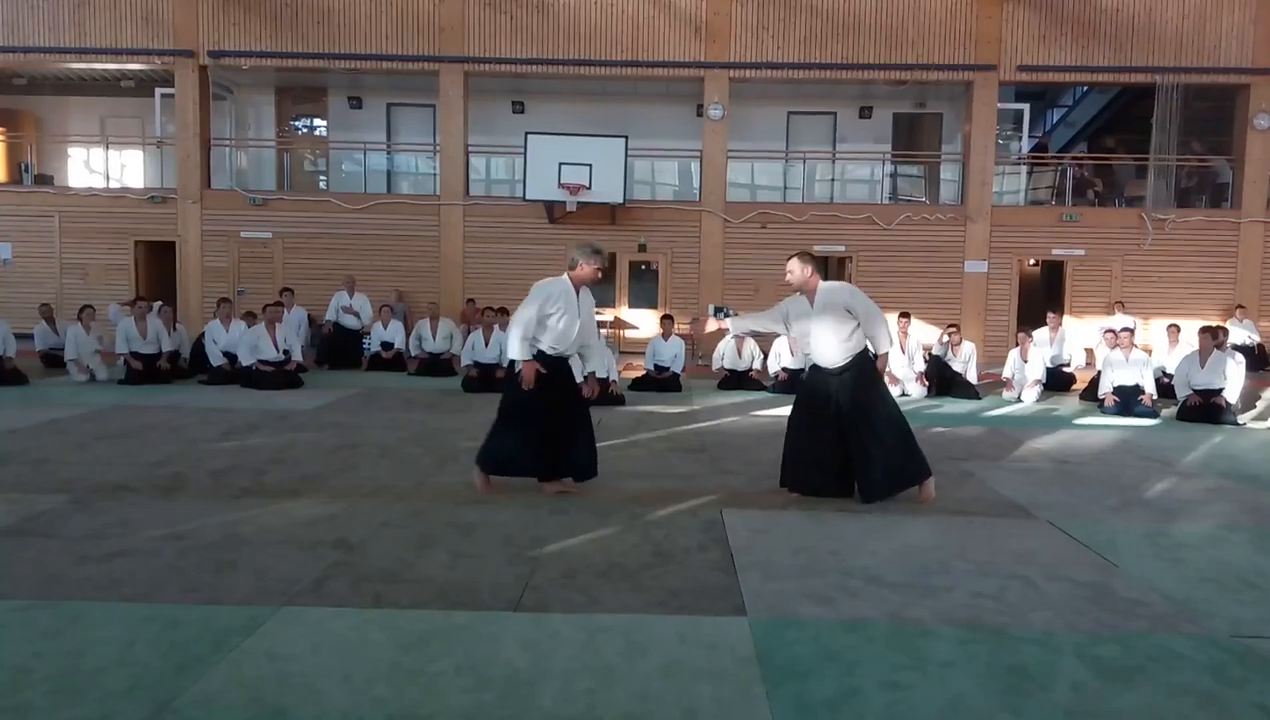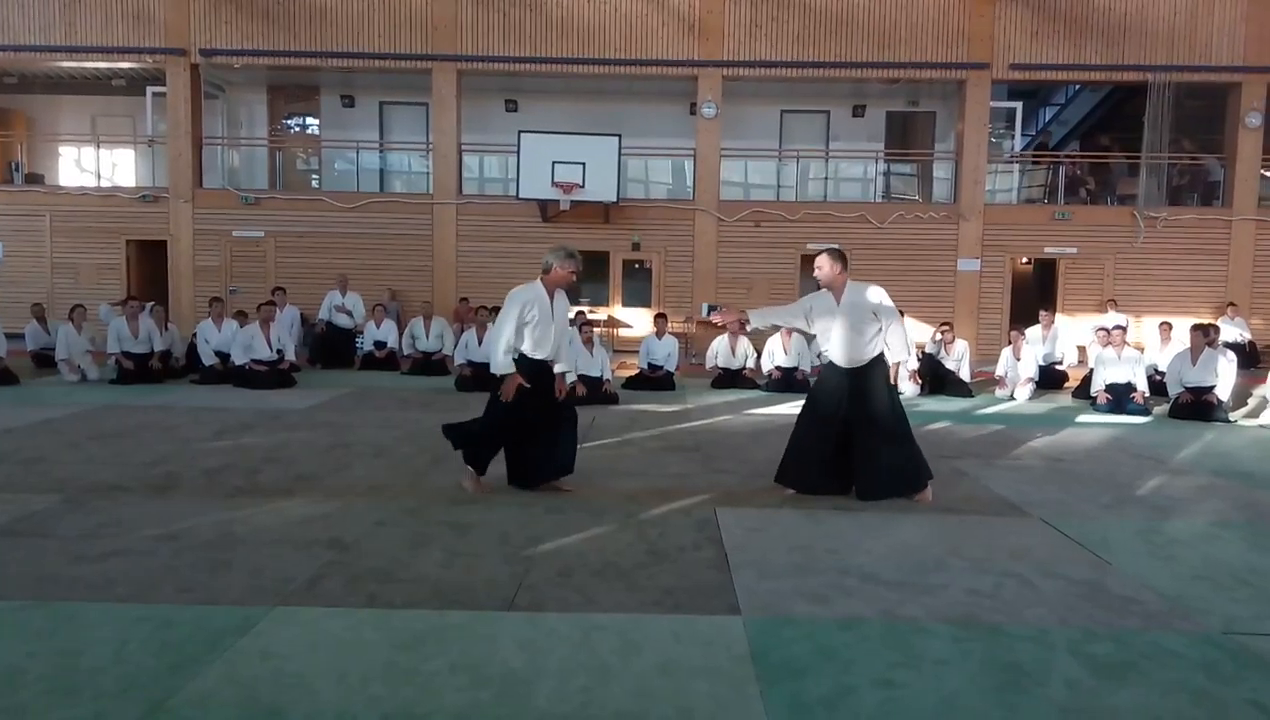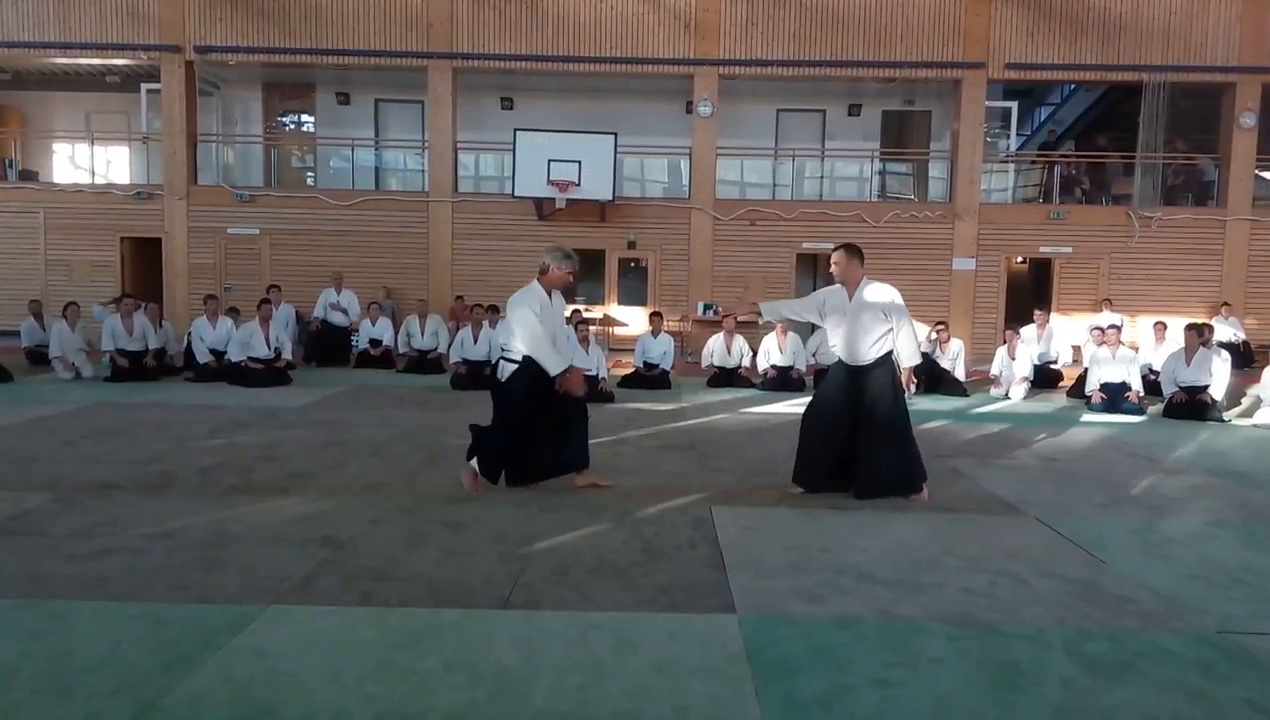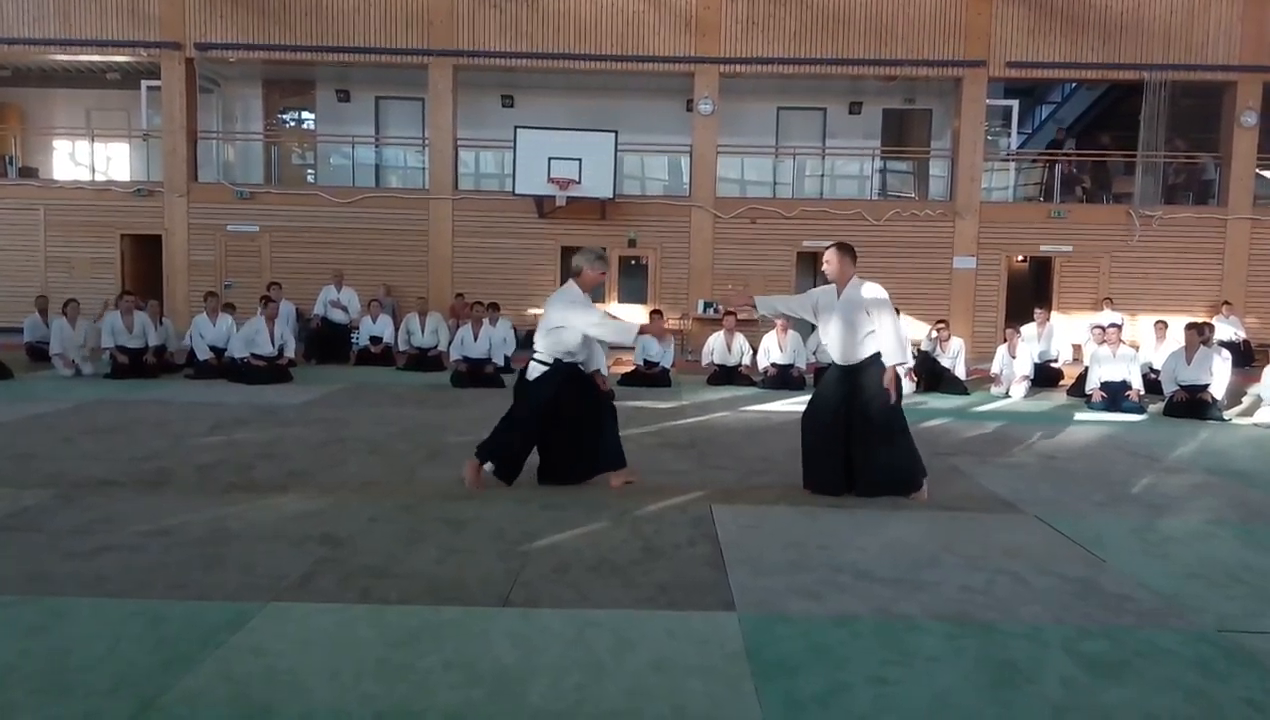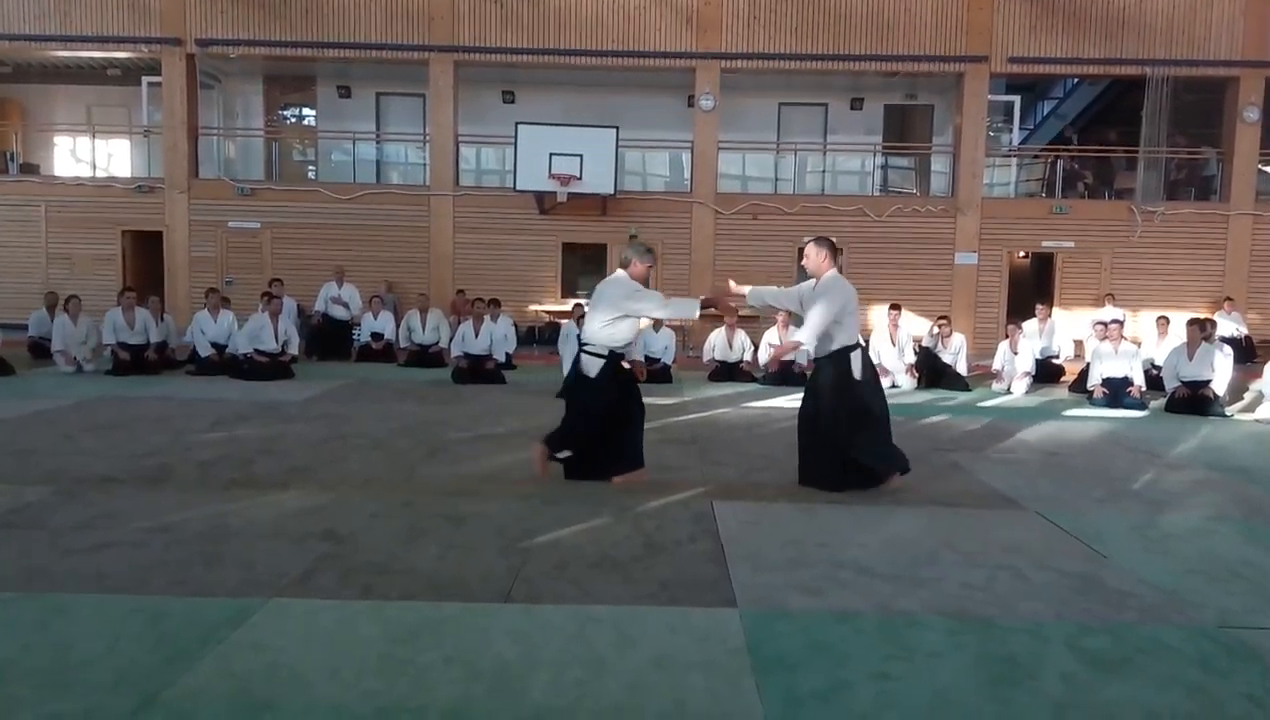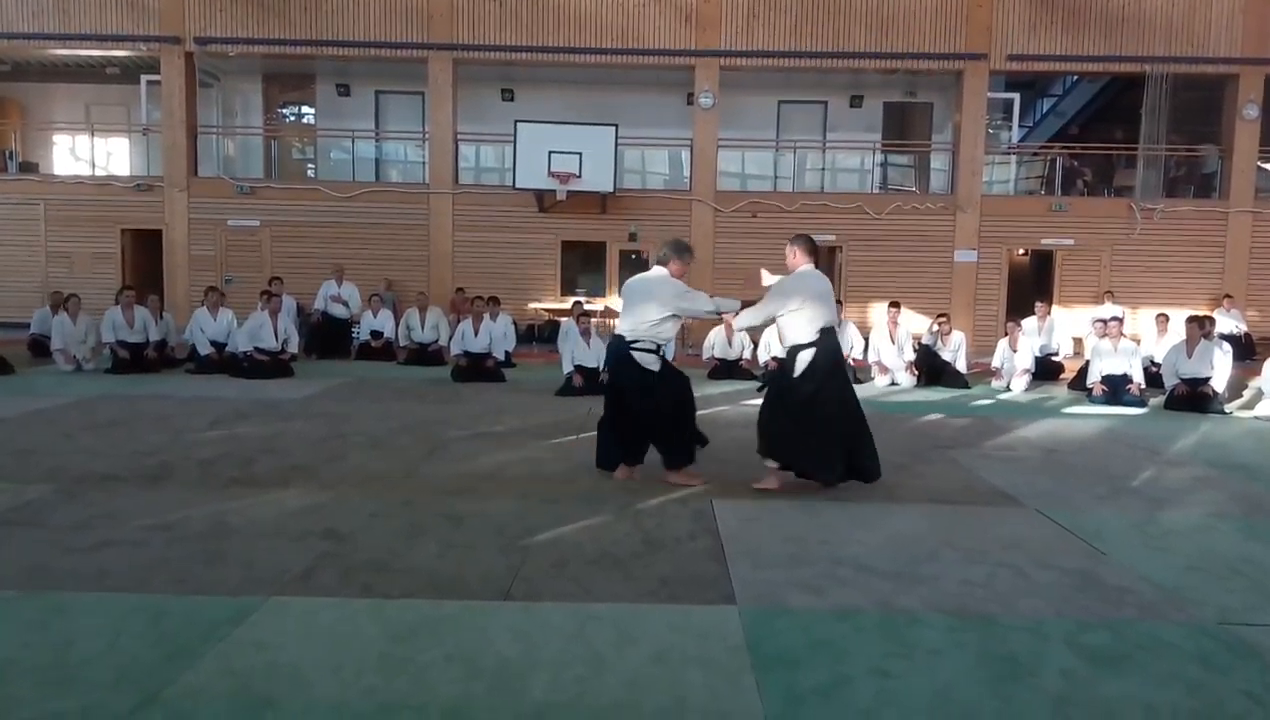
dt=0.2s
person 1, frame 1
left shoulder: (844, 292)
right shoulder: (791, 306)
left elbow: (874, 319)
right elbow: (761, 320)
left wrist: (881, 355)
right wrist: (721, 324)
left hip: (856, 370)
right hip: (822, 374)
left knee: (879, 426)
right knee: (806, 428)
left ankle: (921, 477)
right ankle: (811, 482)
person 1, frame 2
left shoulder: (871, 293)
right shoulder: (815, 302)
left elbow: (894, 326)
right elbow: (780, 315)
left wrist: (895, 362)
right wrist: (741, 316)
left hip: (871, 373)
right hip: (836, 374)
left knee: (887, 430)
right knee: (814, 426)
left ankle: (916, 483)
right ankle: (805, 481)
person 1, frame 3
left shoulder: (884, 293)
right shoulder: (828, 296)
left elbow: (904, 329)
right elbow: (794, 308)
left wrist: (907, 367)
right wrist: (754, 308)
left hip: (879, 372)
right hip: (844, 370)
left knee: (889, 431)
right knee: (820, 423)
left ankle: (912, 484)
right ankle: (812, 480)
person 1, frame 4
left shoulder: (872, 292)
right shoulder: (822, 295)
left elbow: (890, 330)
right elbow: (789, 303)
left wrist: (892, 368)
right wrist: (750, 301)
left hip: (871, 371)
right hip: (839, 371)
left knee: (885, 430)
right knee: (819, 423)
left ankle: (913, 482)
right ankle: (827, 480)
person 1, frame 5
left shoulder: (838, 287)
right shoulder: (811, 288)
left elbow: (820, 319)
right elbow: (780, 296)
left wrist: (791, 344)
right wrist: (742, 290)
left hip: (847, 363)
right hip: (827, 363)
left knee: (851, 422)
right knee: (814, 420)
left ankle: (889, 467)
right ankle: (829, 474)
person 1, frame 6
left shoulder: (792, 283)
right shoulder: (820, 280)
left elbow: (762, 312)
left wrist: (735, 322)
right wrist: (768, 286)
left hip: (806, 355)
right hip: (825, 353)
left knee: (777, 413)
right knee: (828, 413)
left ankle: (776, 473)
right ankle: (840, 470)
person 2, frame 1
left shoulder: (587, 297)
right shoulder: (546, 289)
left elbow: (590, 338)
right elbow: (519, 324)
left wrist: (590, 374)
right wrist: (525, 361)
left hip: (559, 366)
right hip: (535, 362)
left knee: (571, 417)
right knee: (522, 419)
left ankle: (553, 478)
right ankle: (485, 468)
person 2, frame 2
left shoulder: (562, 299)
right shoulder: (522, 296)
left elbow: (561, 340)
right elbow: (502, 338)
left wrist: (560, 375)
right wrist: (508, 374)
left hip: (542, 371)
right hip: (516, 369)
left knee: (561, 418)
right knee: (500, 423)
left ankle: (545, 476)
right ankle: (472, 469)
person 2, frame 3
left shoulder: (556, 298)
right shoulder: (523, 300)
left elbow: (559, 338)
right elbow: (536, 343)
left wrist: (567, 371)
right wrist: (563, 373)
left hip: (549, 368)
right hip: (518, 370)
left knee: (572, 413)
right knee: (509, 425)
left ankle: (582, 473)
right ankle: (475, 469)
person 2, frame 4
left shoulder: (581, 298)
right shoulder: (566, 301)
left elbow: (589, 337)
right elbow: (600, 326)
left wrist: (596, 370)
right wrist: (646, 329)
left hip: (570, 370)
right hip: (546, 372)
left knee: (599, 412)
right knee: (524, 424)
left ankle: (616, 472)
right ankle: (478, 463)
person 2, frame 5
left shoulder: (613, 287)
right shoulder: (627, 290)
right elbow: (665, 307)
left wrist: (629, 359)
right wrist: (711, 302)
left hip: (607, 359)
right hip: (597, 361)
left knee: (628, 411)
right knee: (593, 416)
left ankle: (619, 468)
right ankle: (548, 448)
person 2, frame 6
left shoulder: (634, 283)
right shoulder: (673, 289)
right elbow: (709, 305)
left hip: (623, 351)
right hip: (641, 356)
left knee: (625, 412)
right knee: (677, 405)
left ankle: (623, 464)
right ankle: (676, 468)
